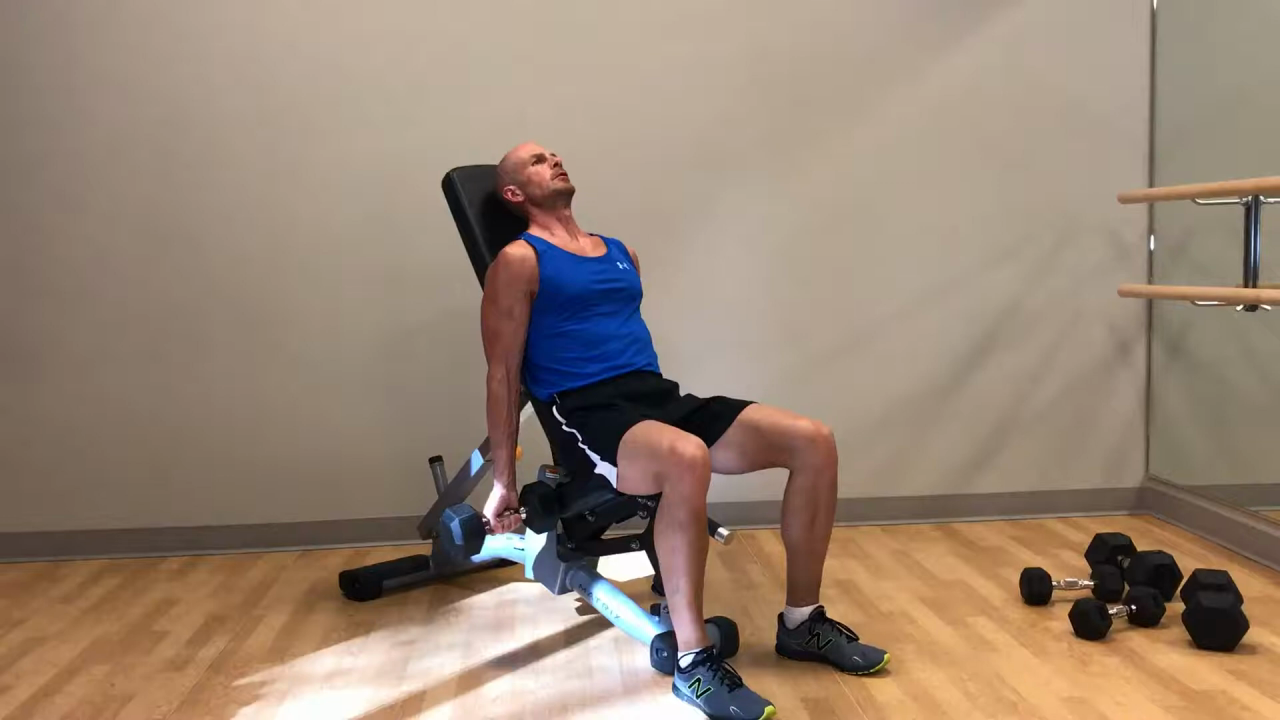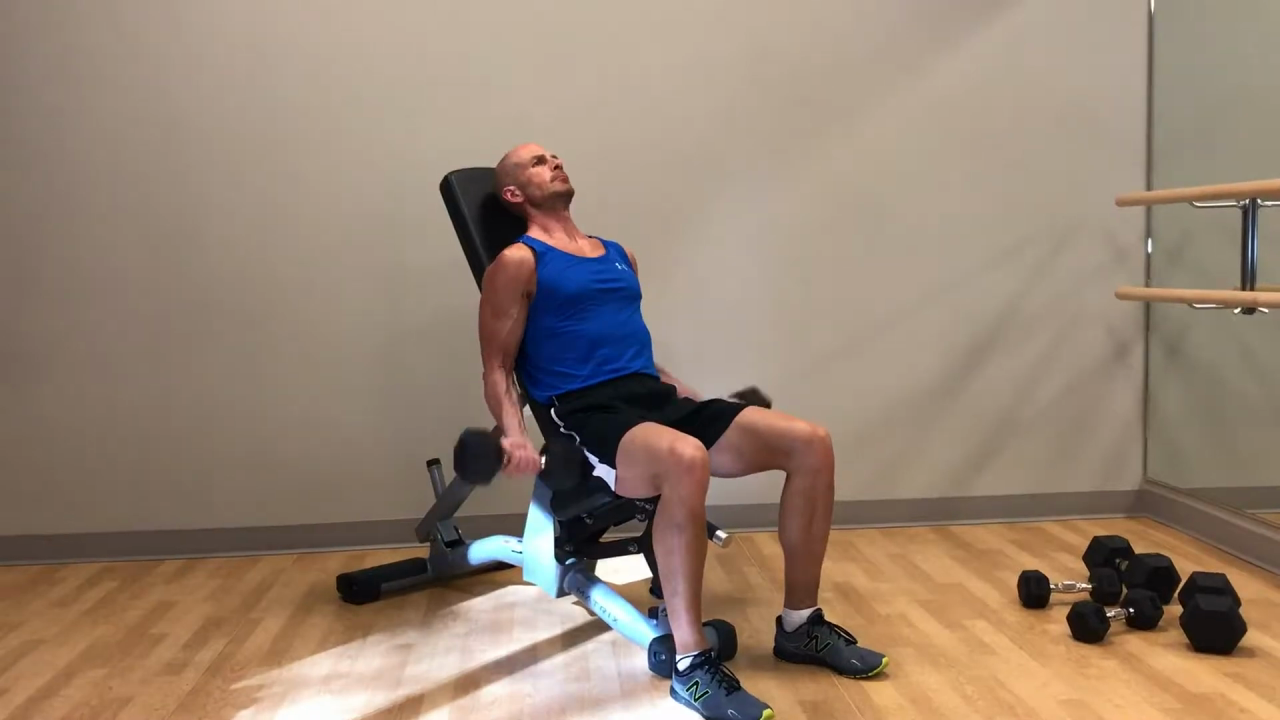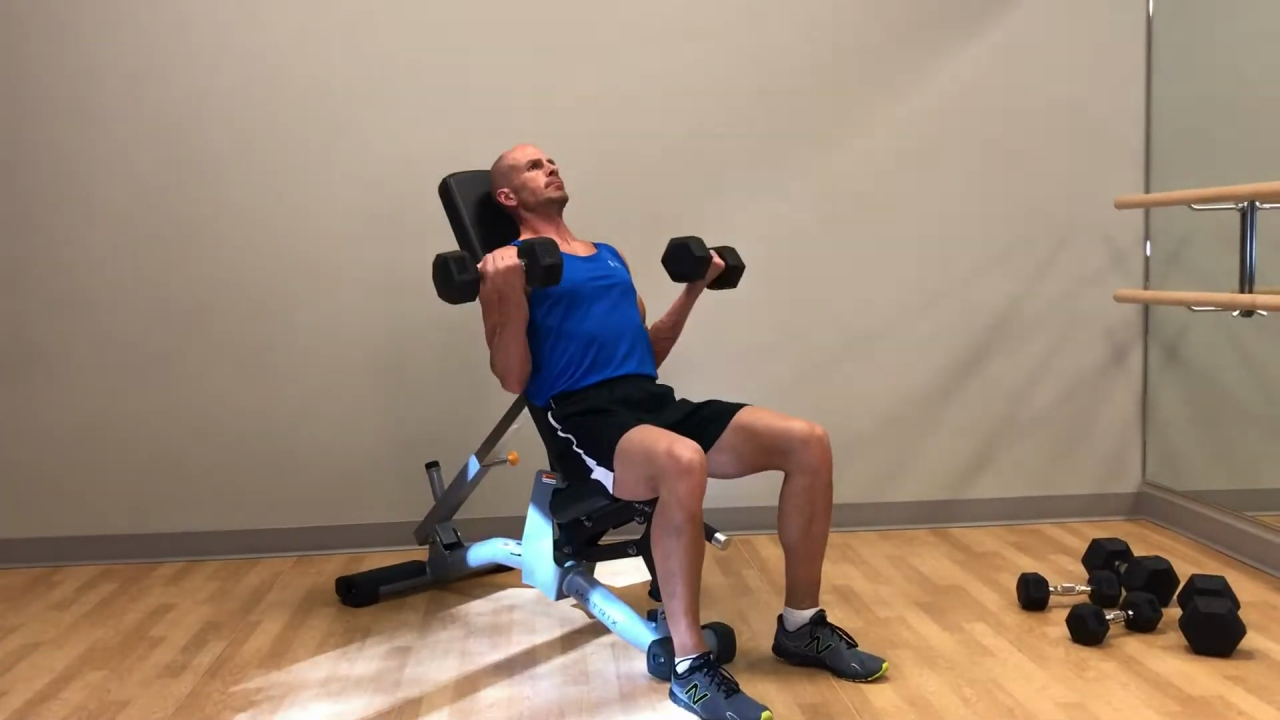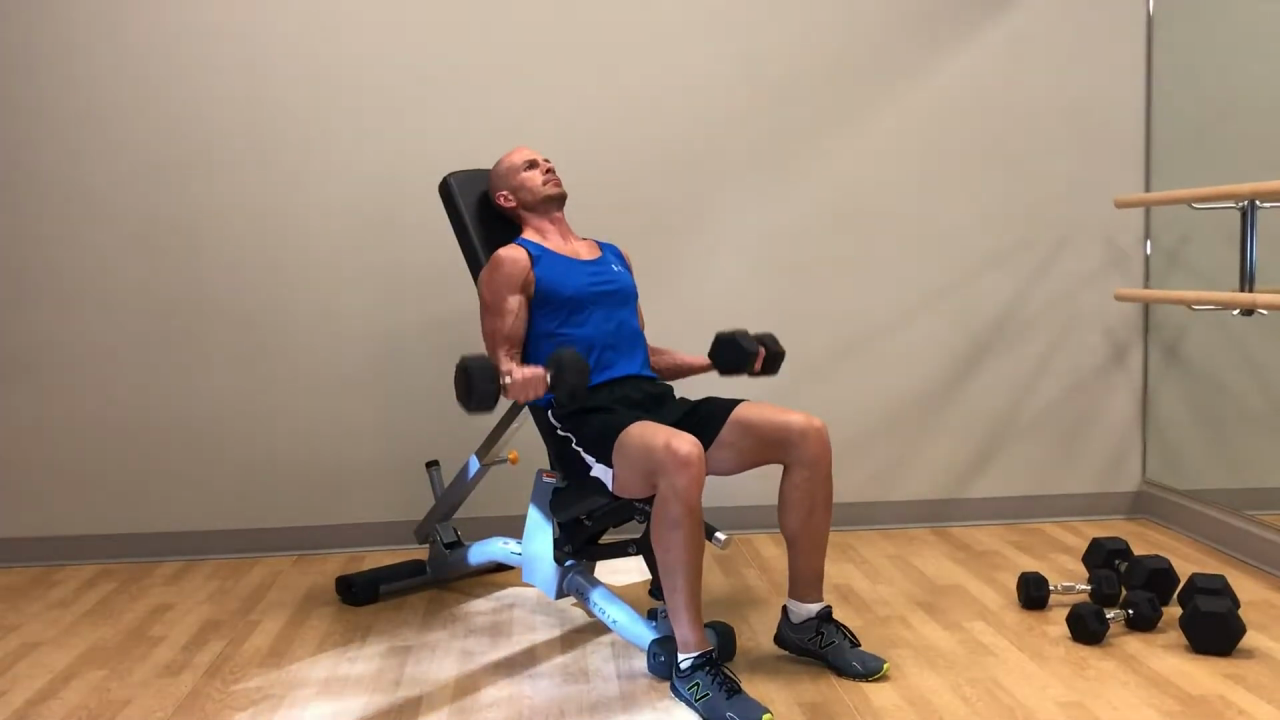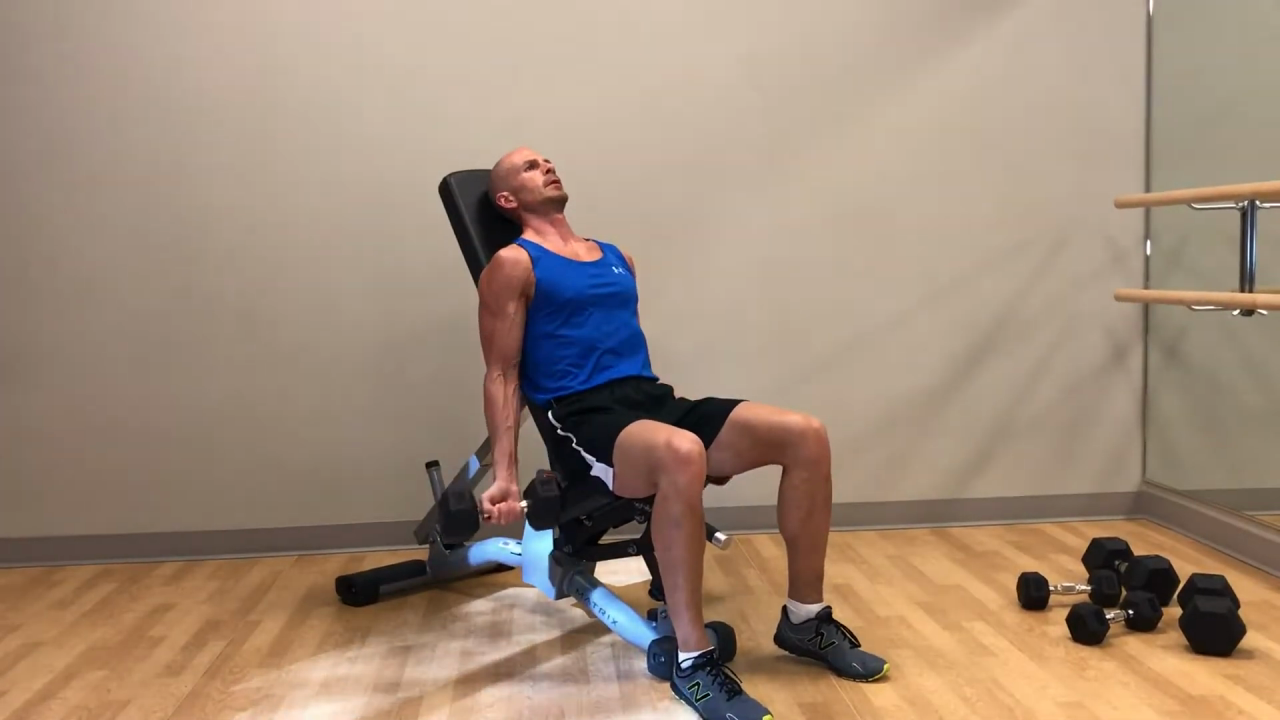
dt=0.7s
person 1, frame 1
left shoulder: (621, 253)
right shoulder: (519, 260)
right elbow: (504, 374)
right wrist: (504, 482)
left hip: (659, 395)
right hip: (590, 414)
left knee: (812, 441)
right knee: (686, 459)
left ankle: (802, 622)
right ankle: (694, 661)
person 1, frame 2
left shoulder: (619, 255)
right shoulder: (518, 262)
right elbow: (497, 366)
left wrist: (695, 395)
right wrist: (516, 434)
left hip: (653, 399)
right hip: (588, 418)
left knee: (810, 443)
right knee: (685, 460)
left ankle: (801, 625)
right ankle: (692, 664)
person 1, frame 3
left shoulder: (610, 256)
right shoulder: (509, 261)
right elbow: (514, 379)
left wrist: (691, 290)
right wrist: (508, 294)
left hip: (654, 401)
right hip: (585, 418)
left knee: (807, 442)
right knee: (682, 463)
left ankle: (801, 624)
right ankle: (690, 666)
person 1, frame 4
left shoulder: (614, 256)
right shoulder: (513, 262)
right elbow: (505, 360)
left wrist: (711, 360)
right wrist: (519, 378)
left hip: (653, 400)
right hip: (586, 418)
left knee: (806, 434)
right knee: (680, 455)
left ankle: (805, 619)
right ankle: (692, 662)
person 1, frame 5
left shoulder: (616, 258)
right shoulder: (513, 265)
right elbow: (502, 376)
left wrist: (677, 417)
right wrist: (505, 474)
left hip: (652, 398)
right hip: (585, 418)
left knee: (805, 436)
right knee: (680, 454)
left ankle: (805, 618)
right ankle: (693, 661)
